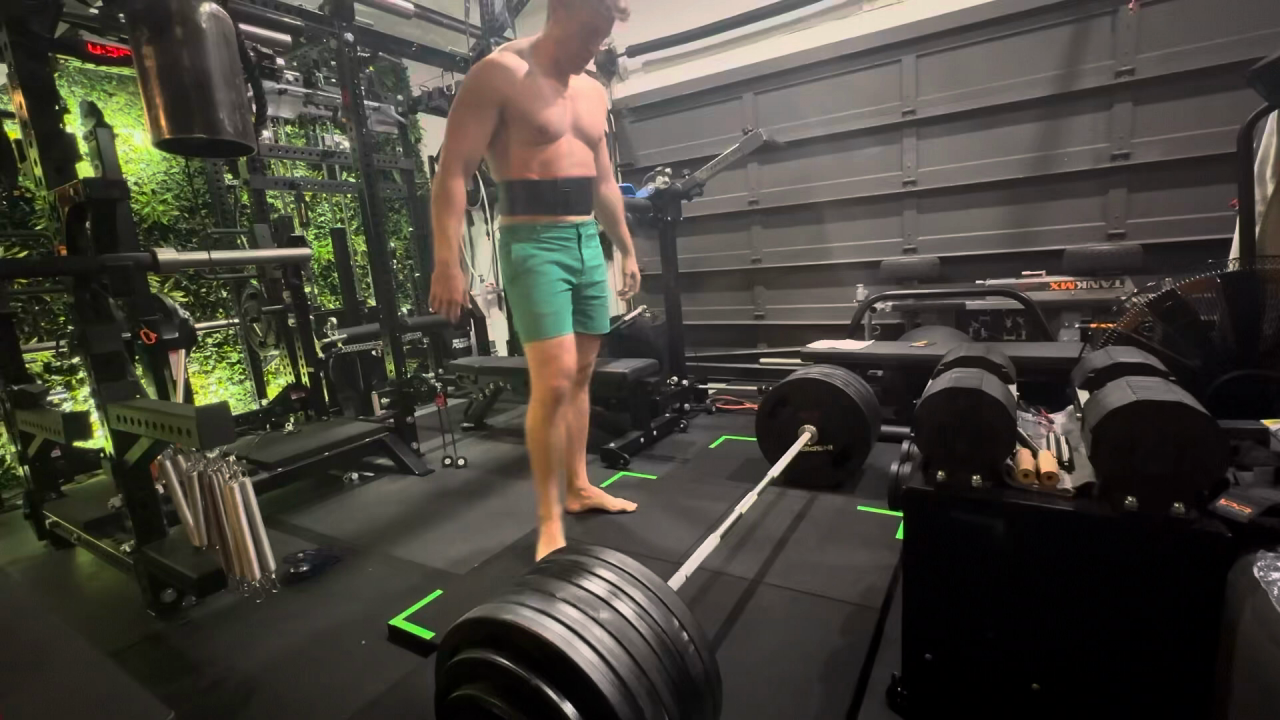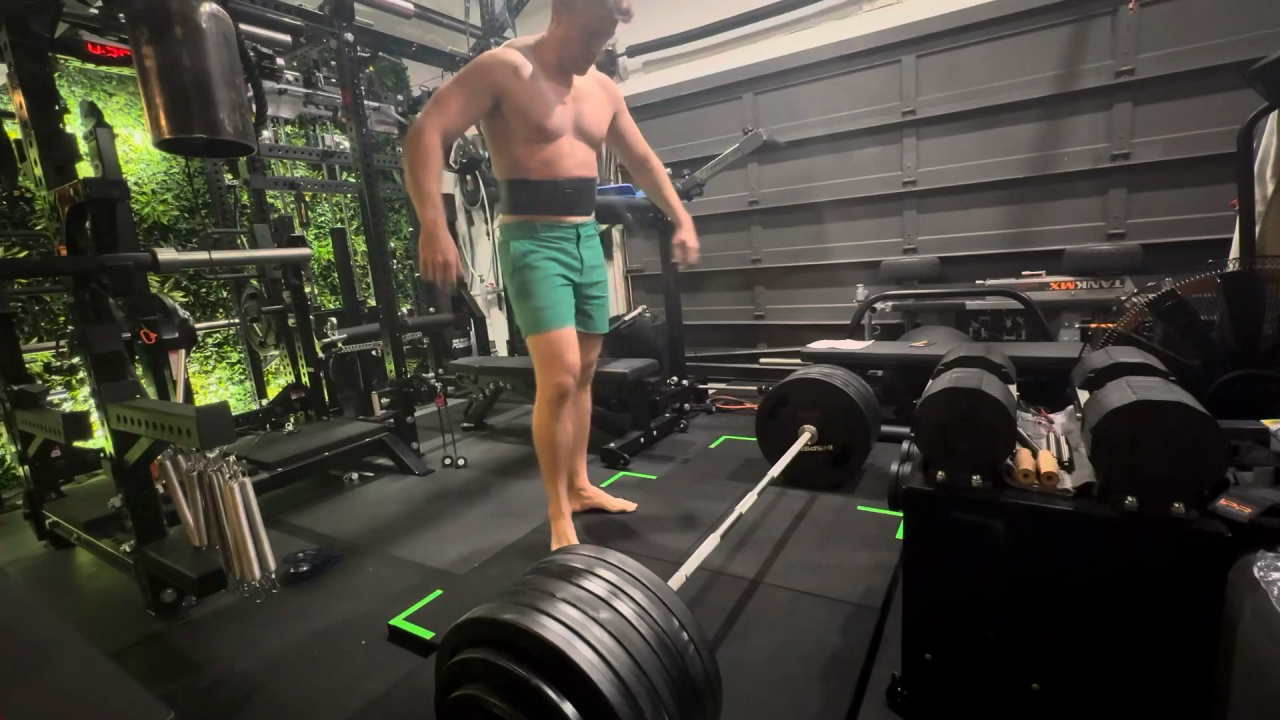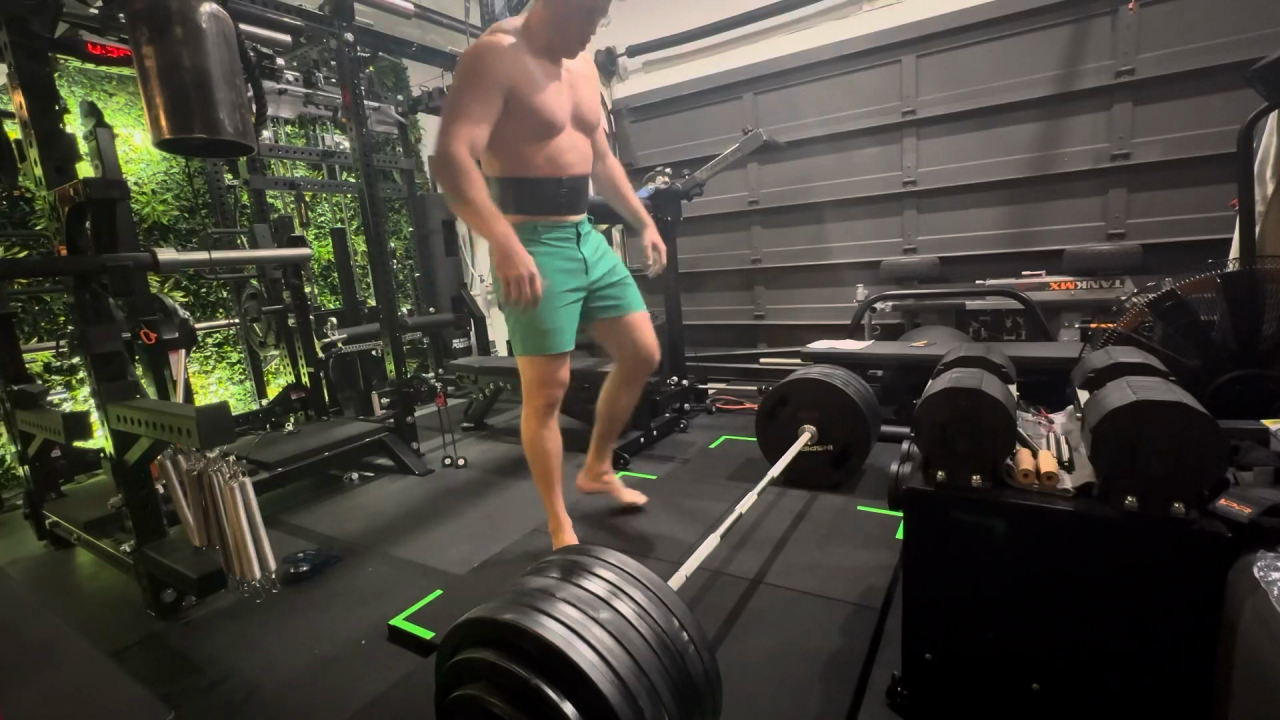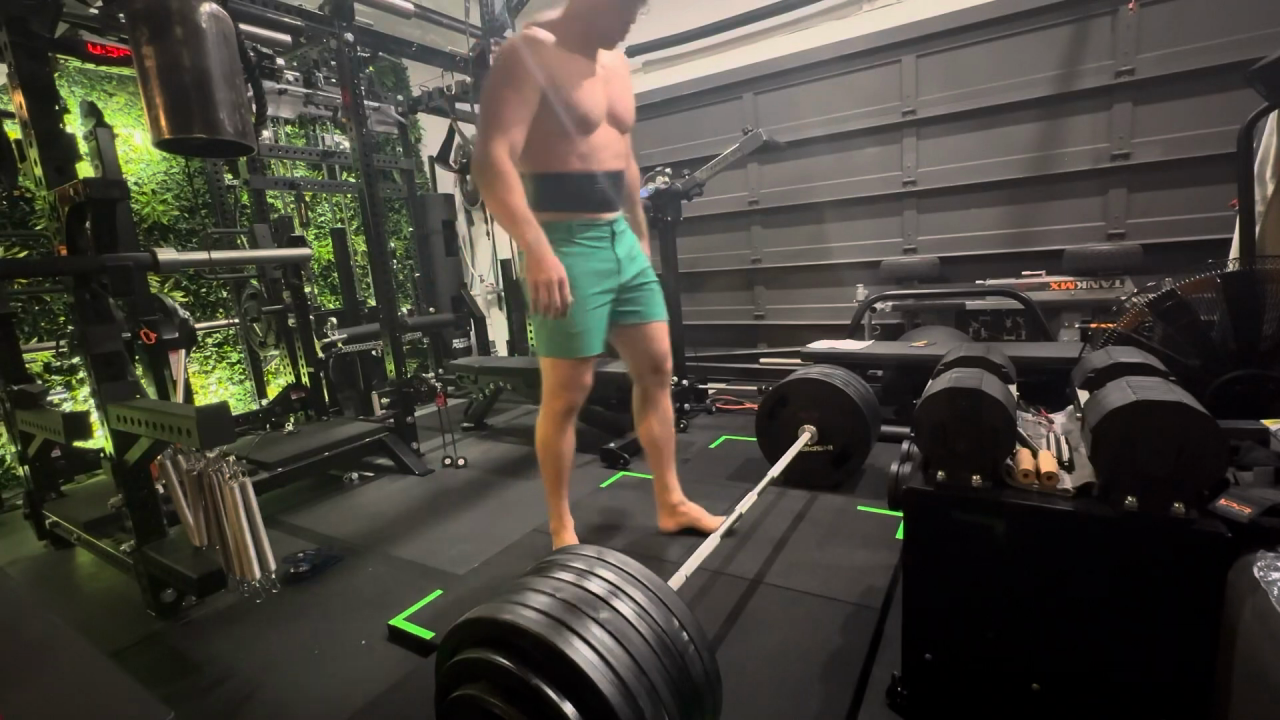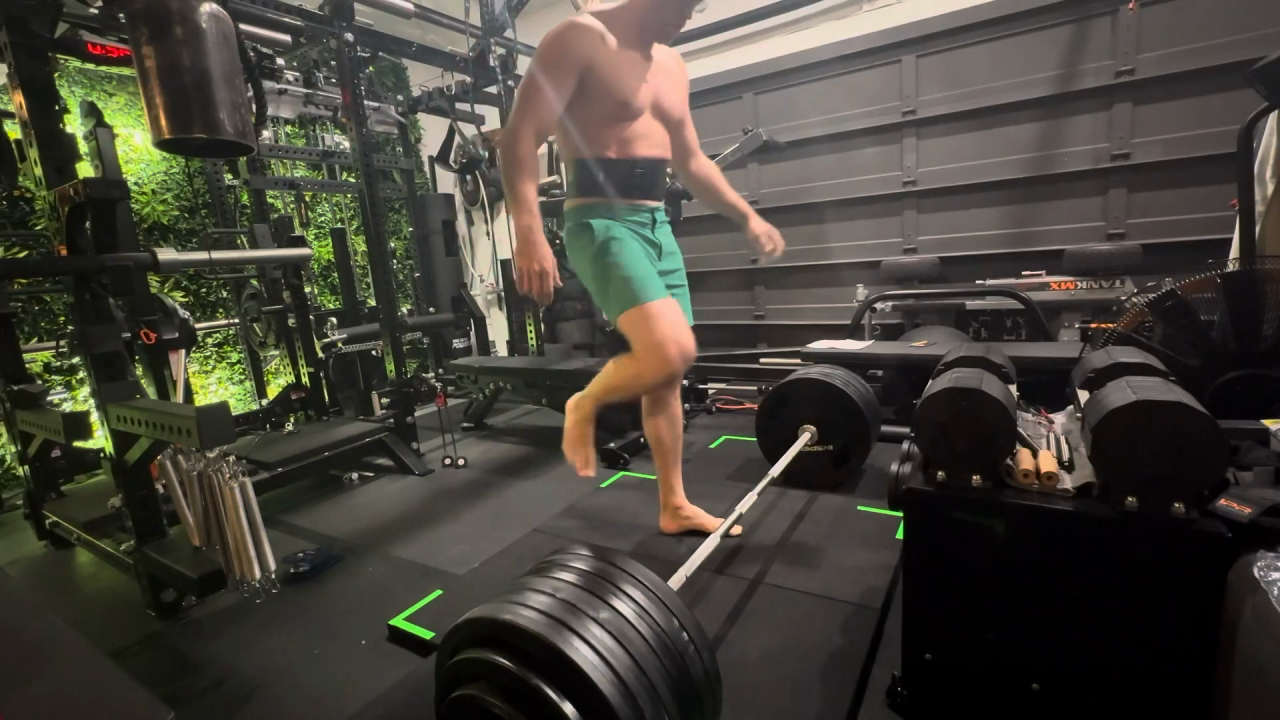
dt=0.4s
person 1, frame 1
left shoulder: (593, 90)
right shoulder: (500, 75)
right elbow: (454, 170)
left wrist: (627, 248)
right wrist: (447, 263)
left hip: (586, 242)
right hip: (532, 243)
left knee: (580, 375)
right knee: (554, 379)
left ankle: (579, 486)
right ankle: (550, 518)
person 1, frame 2
left shoulder: (601, 89)
right shoulder: (502, 71)
left elbow: (643, 161)
right elbow: (424, 135)
left wrist: (681, 221)
right wrist: (434, 228)
left hip: (587, 242)
right hip: (532, 243)
left knee: (580, 376)
right knee: (558, 378)
left ankle: (576, 487)
right ankle: (559, 522)
person 1, frame 3
left shoulder: (583, 66)
right shoulder: (495, 58)
right elbow: (453, 160)
left wrist: (644, 222)
right wrist: (506, 245)
left hip: (588, 237)
right hip: (534, 246)
left knee: (643, 355)
right knee: (547, 389)
left ankle: (598, 468)
right ankle: (560, 529)
person 1, frame 4
left shoulder: (616, 64)
right shoulder: (532, 54)
right elbow: (492, 159)
left wrist: (641, 232)
right wrist: (536, 249)
left hip: (619, 239)
right hip: (566, 244)
left knee: (656, 369)
right knee: (567, 393)
left ankle: (672, 504)
right ankle: (560, 526)
person 1, frame 5
left shoulder: (672, 66)
left elbow: (690, 160)
right elbow: (519, 136)
left wrist: (747, 219)
right wrist: (529, 232)
left hip: (656, 227)
right hip: (602, 224)
left knee: (665, 365)
right knee: (671, 354)
left ankle: (674, 505)
right ankle: (586, 409)
